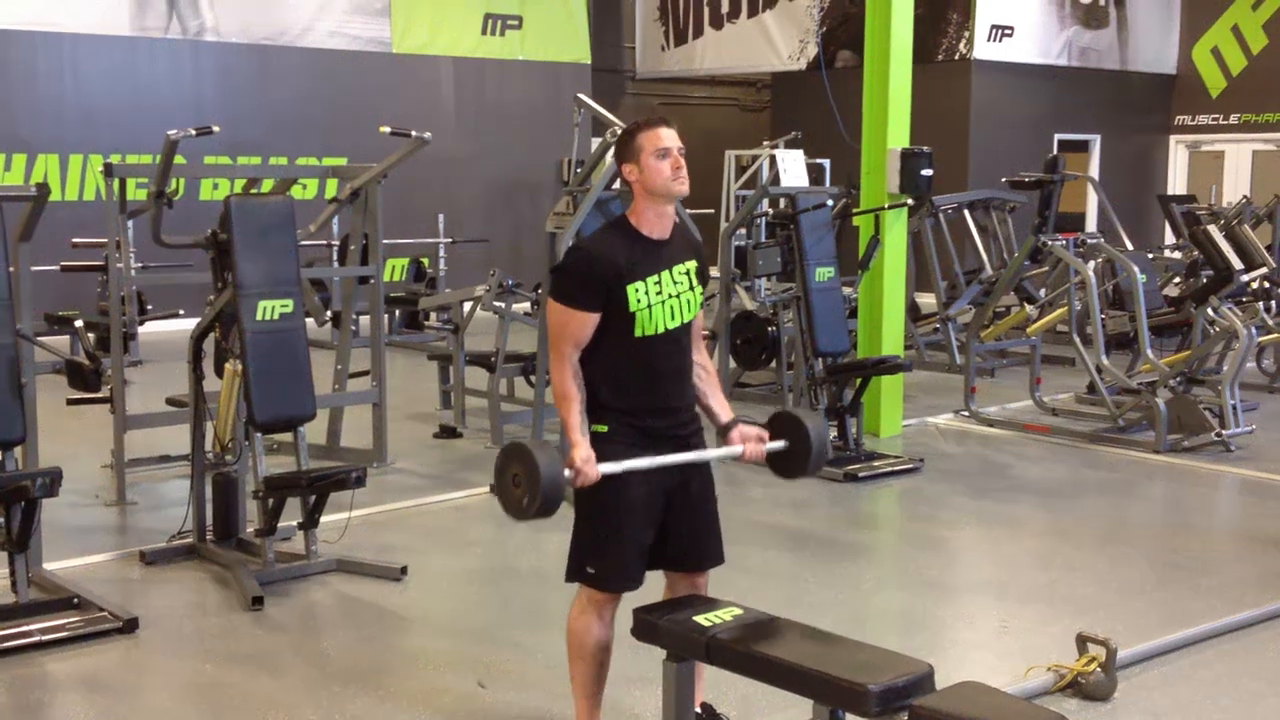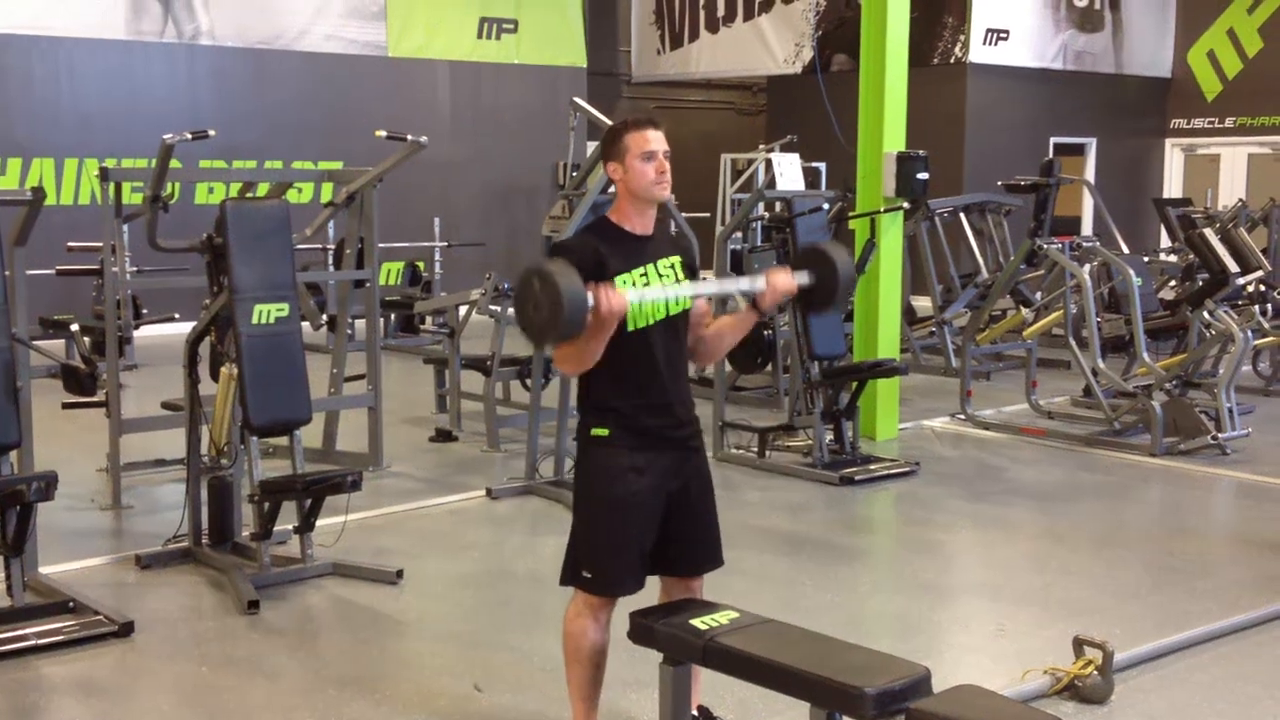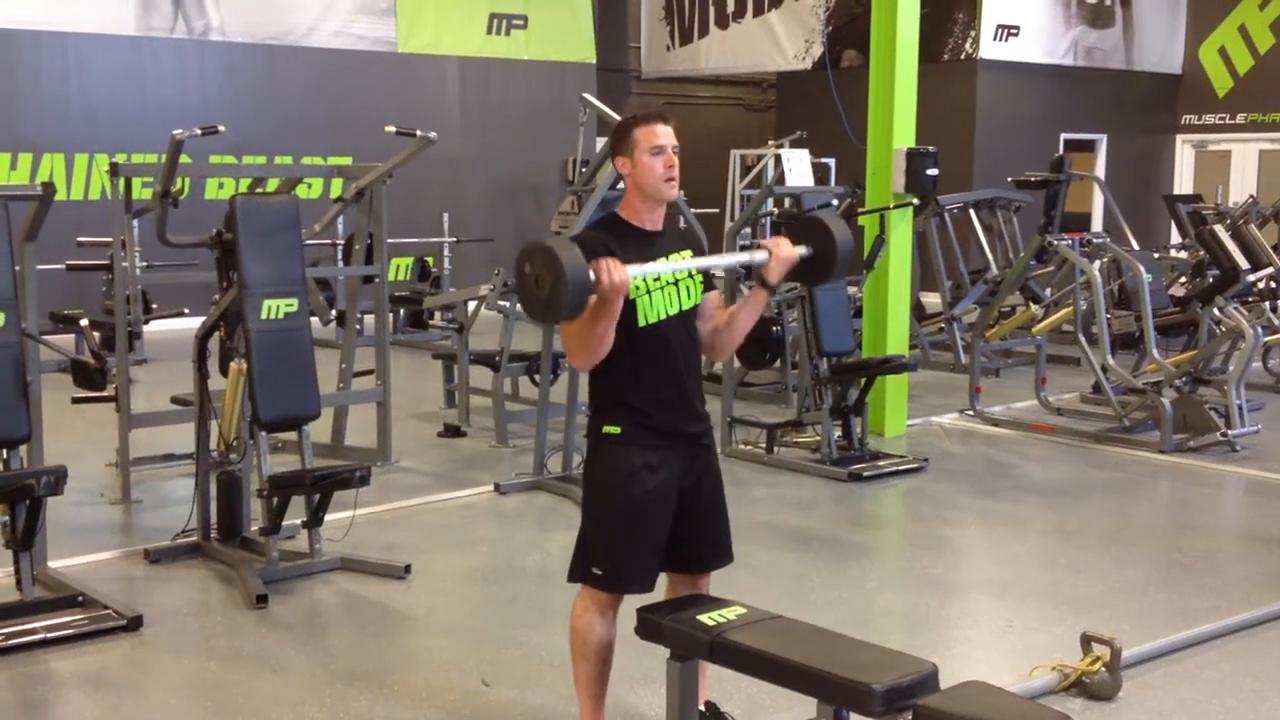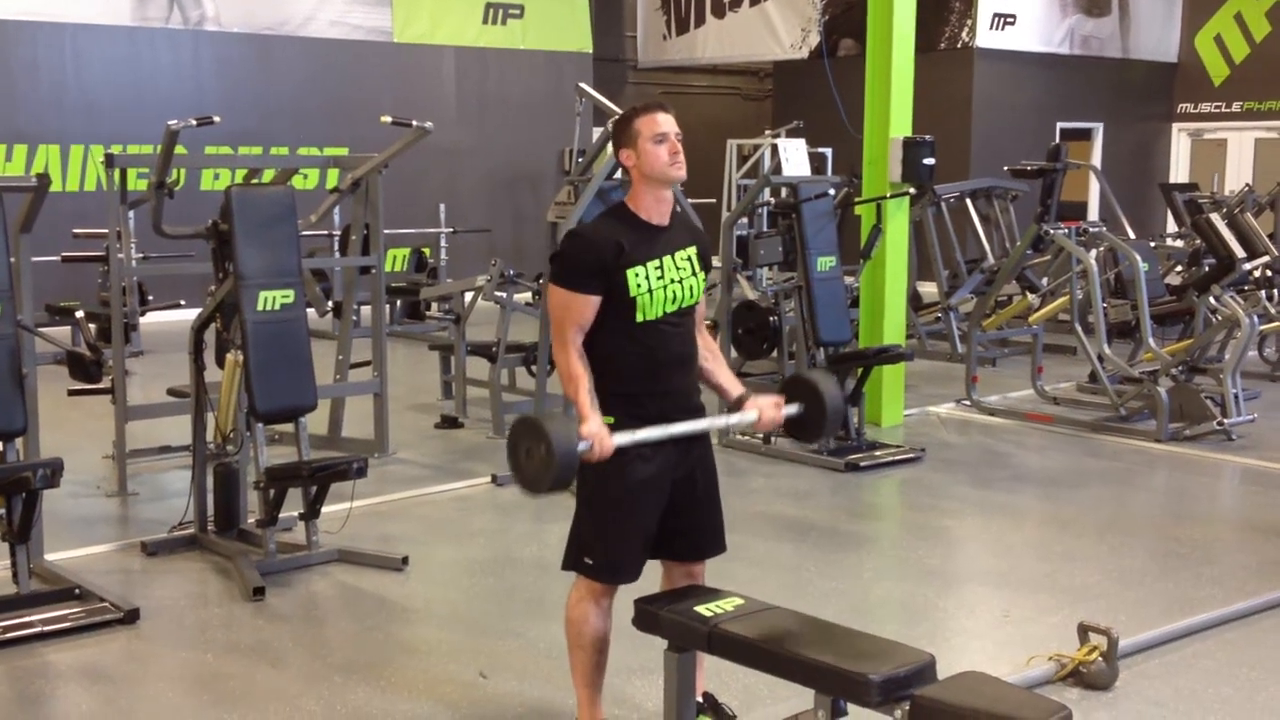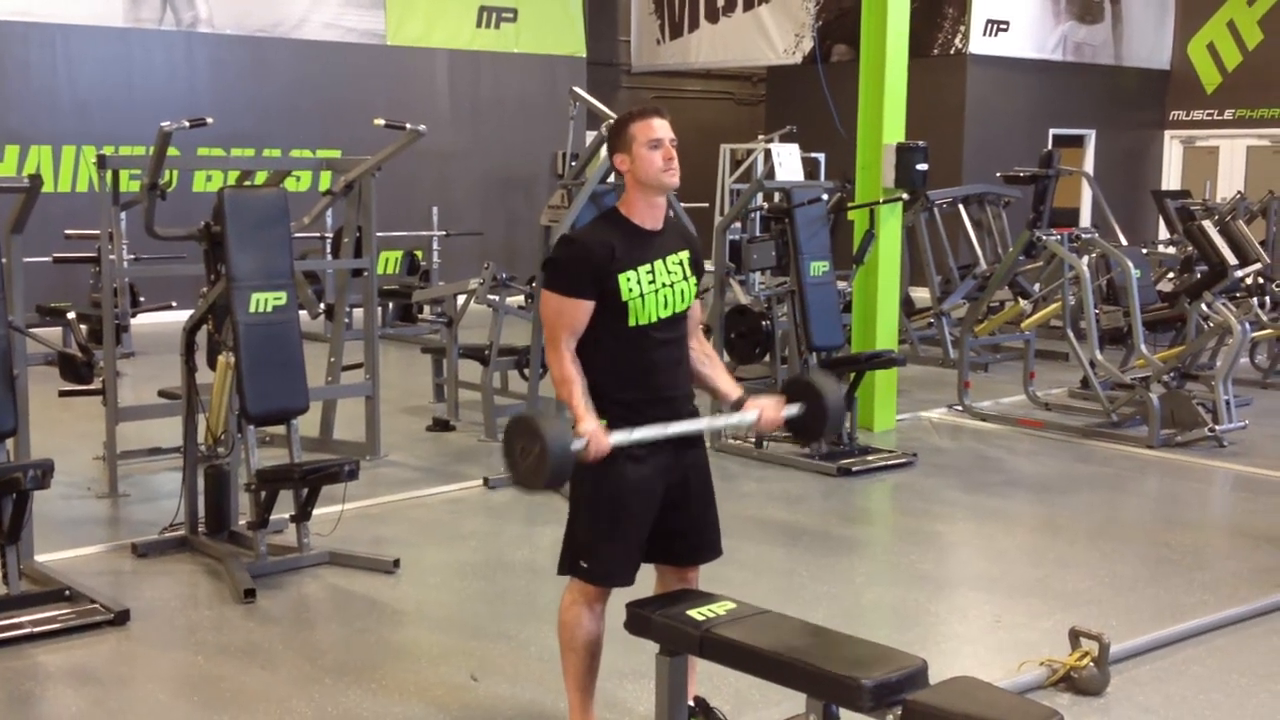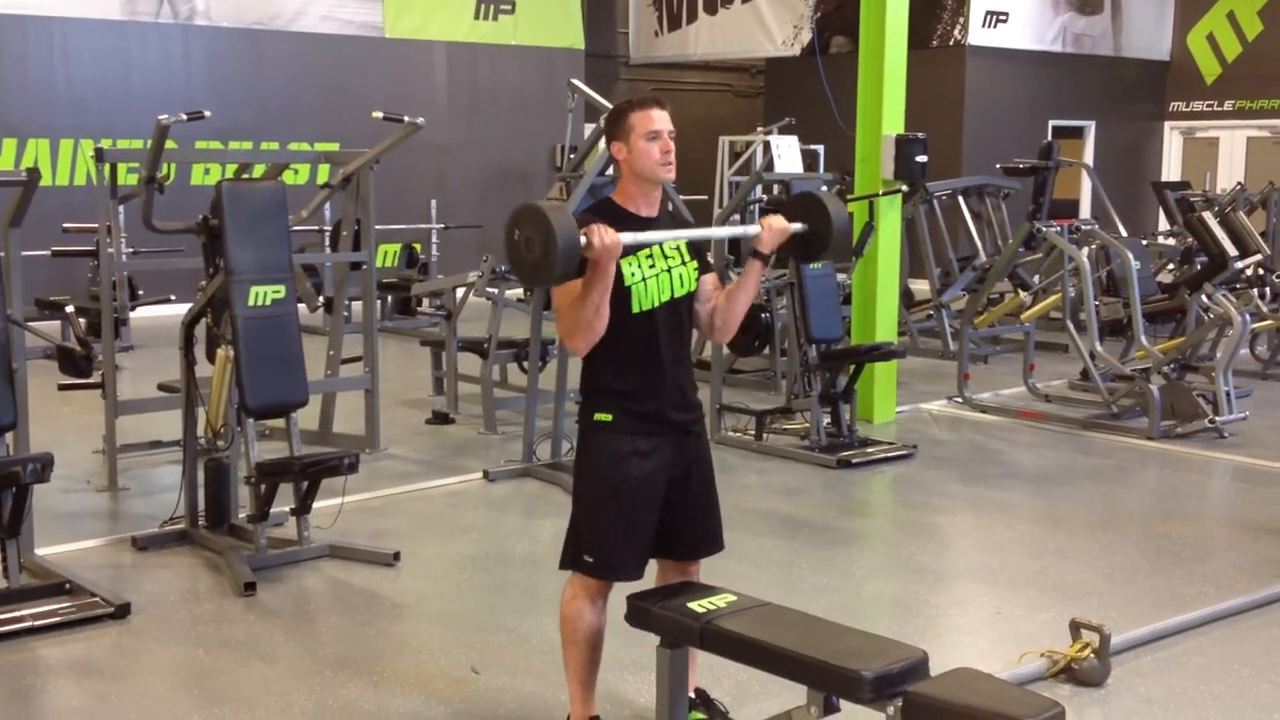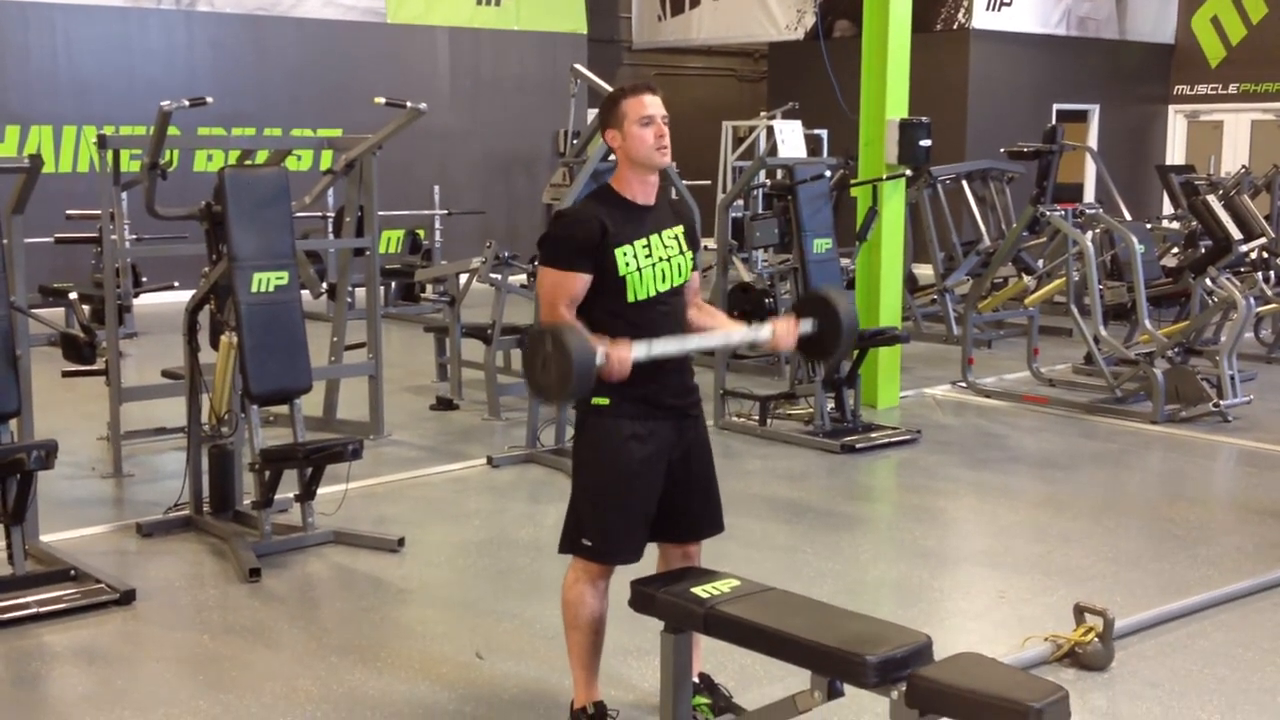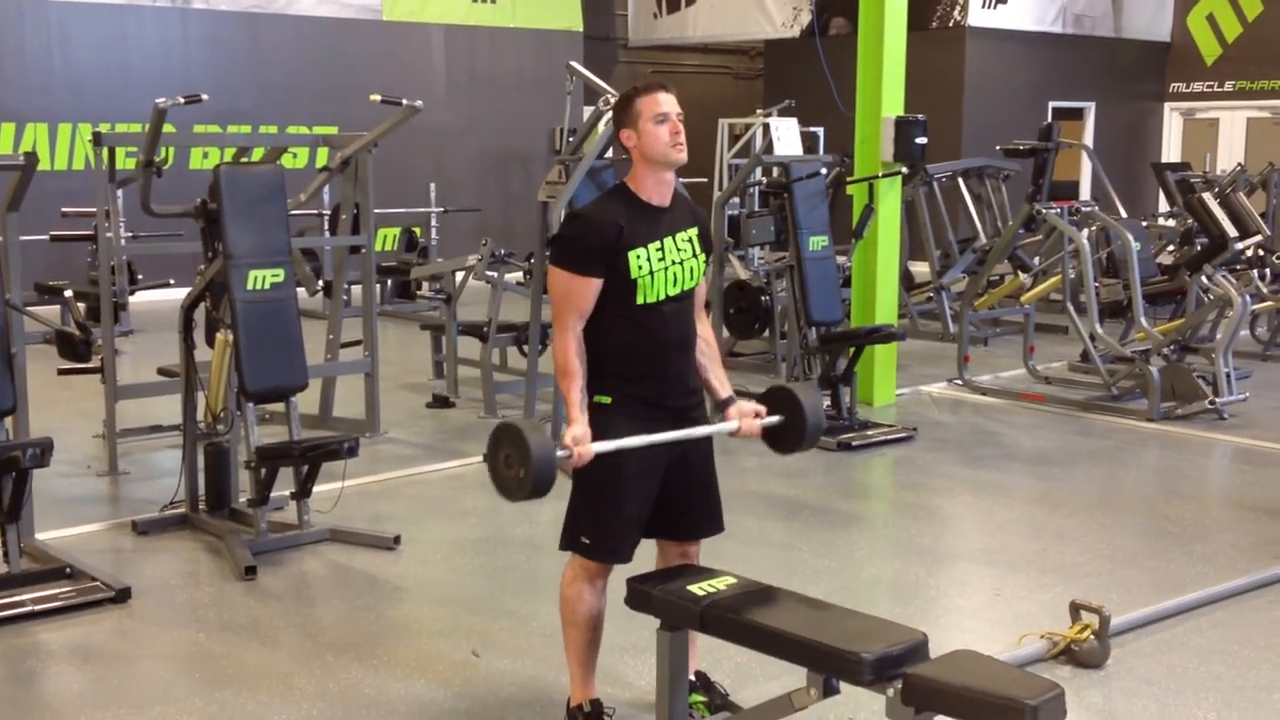
dt=0.5s
person 1, frame 1
left shoulder: (690, 248)
right shoulder: (596, 256)
right elbow: (564, 358)
left wrist: (728, 422)
right wrist: (578, 441)
left hip: (682, 441)
right hip: (617, 446)
left knee: (691, 575)
right knee: (602, 589)
person 1, frame 2
left shoulder: (678, 248)
right shoulder: (584, 255)
left elbow: (702, 347)
right elbow: (570, 362)
left wrist: (757, 305)
right wrist: (605, 317)
left hip: (681, 440)
right hip: (615, 448)
left knee: (686, 580)
right knee: (597, 592)
person 1, frame 3
left shoulder: (689, 245)
right shoulder: (593, 249)
left elbow: (716, 343)
right elbow: (582, 356)
left wrist: (766, 283)
right wrist: (611, 295)
left hip: (692, 437)
right hip: (626, 445)
left knee: (694, 575)
right knee: (604, 587)
person 1, frame 4
left shoulder: (691, 237)
right shoulder: (594, 243)
right elbow: (567, 341)
left wrist: (742, 397)
right wrist: (589, 417)
left hip: (687, 431)
right hip: (623, 437)
left knee: (689, 565)
right knee: (599, 578)
person 1, frame 5
left shoulder: (685, 243)
right shoulder: (588, 248)
right elbow: (560, 347)
left wrist: (741, 399)
right wrist: (584, 419)
left hip: (681, 432)
right hip: (616, 441)
left knee: (683, 569)
right knee: (593, 582)
person 1, frame 6
left shoulder: (683, 230)
right shoulder: (590, 231)
left elbow: (718, 327)
right elbow: (578, 339)
left wrist: (759, 257)
right wrist: (603, 264)
left hip: (683, 423)
right hip: (617, 431)
left knee: (685, 562)
right knee: (596, 574)
person 1, frame 7
left shoulder: (678, 217)
right shoulder: (583, 224)
right elbow: (553, 318)
right wrist: (599, 350)
left hip: (681, 408)
right hip: (617, 417)
left knee: (684, 546)
right knee: (595, 559)
person 1, frame 8
left shoulder: (692, 218)
right shoulder: (597, 225)
right elbow: (568, 328)
left wrist: (727, 398)
right wrist: (577, 418)
left hip: (684, 412)
right hip: (618, 418)
left knee: (685, 544)
right knee: (594, 558)
